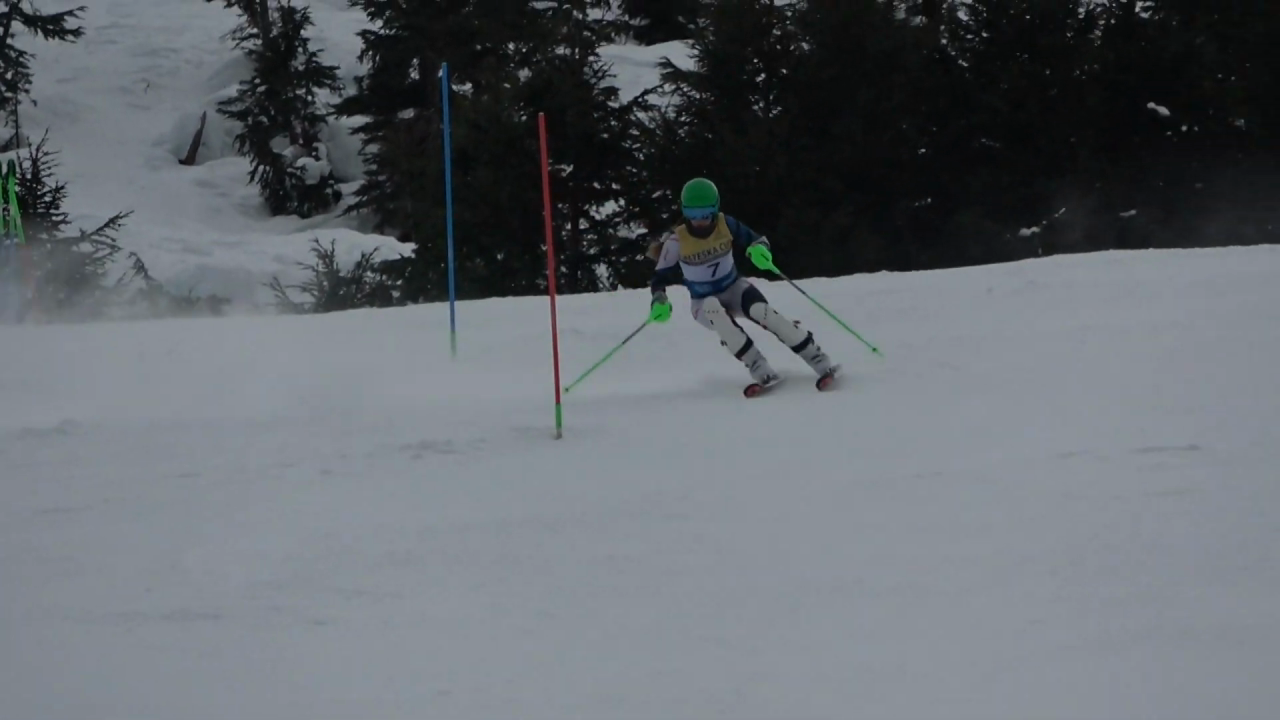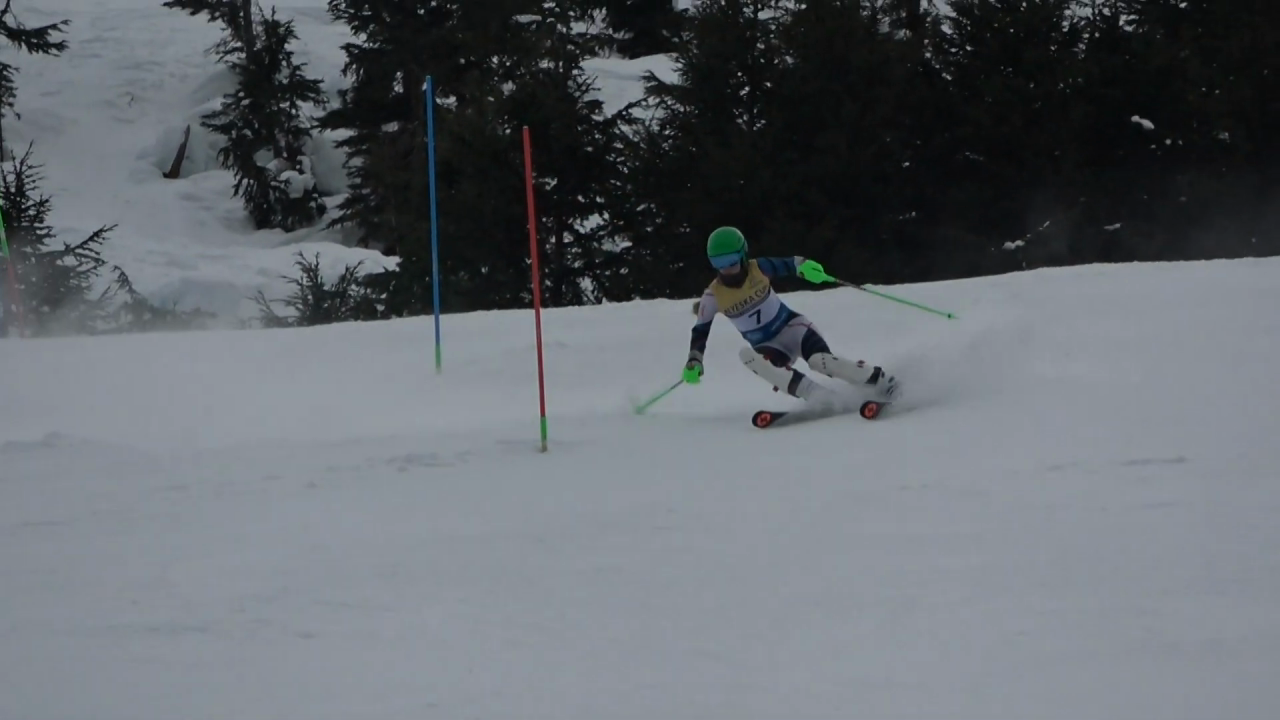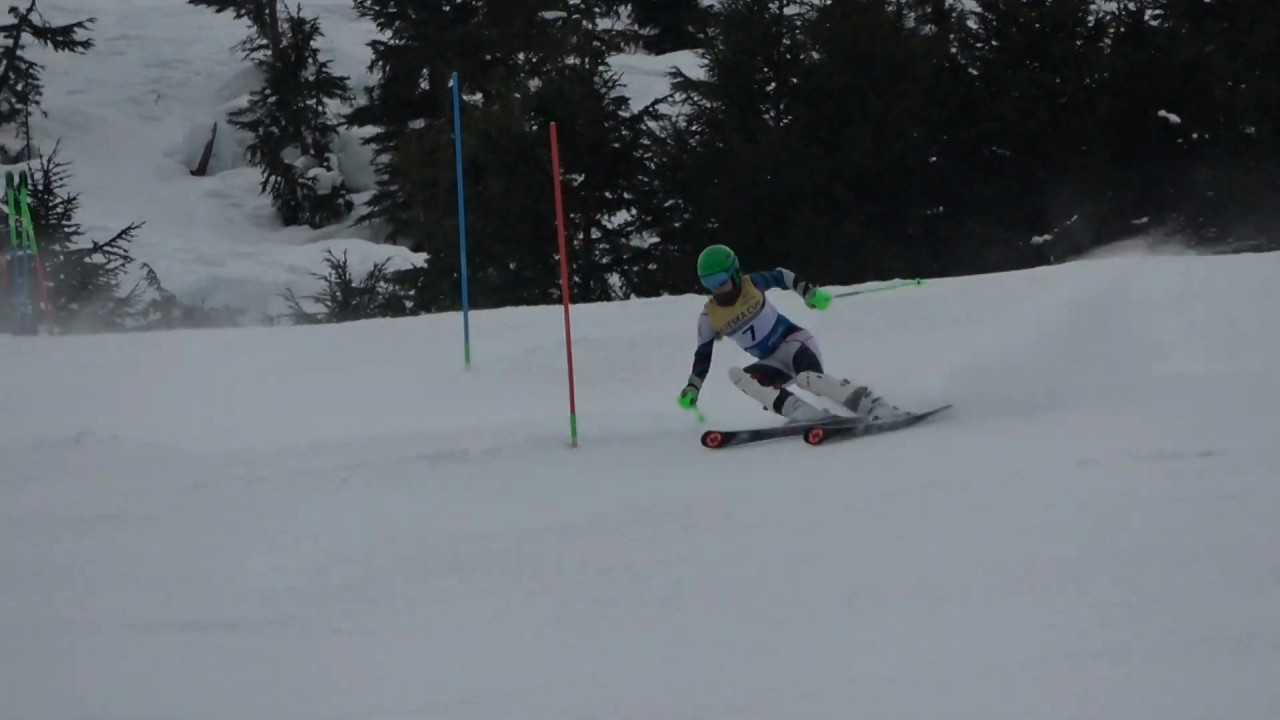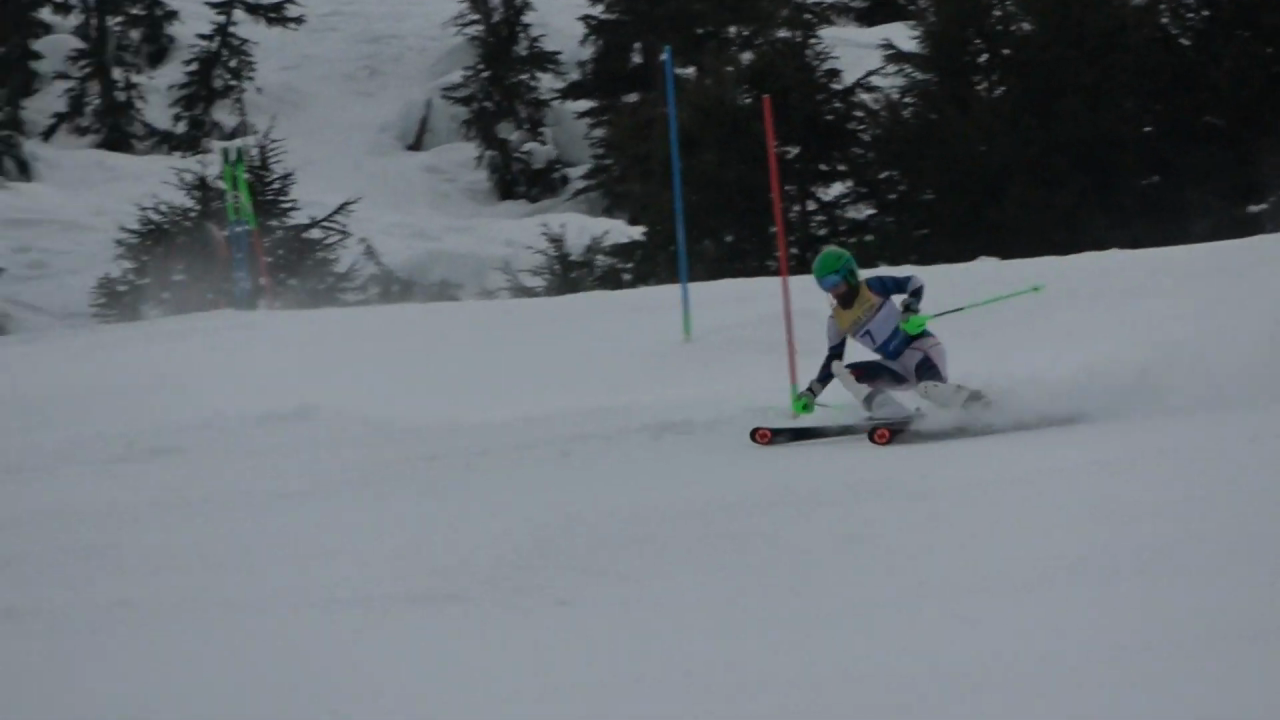
dt=0.2s
person 1, frame 1
left shoulder: (725, 224)
right shoulder: (676, 240)
left elbow: (760, 241)
right elbow: (659, 278)
left wrist: (759, 250)
right wrist: (660, 302)
left hip: (735, 288)
right hip: (705, 303)
left knee: (762, 312)
right knee: (712, 308)
left ankle: (820, 361)
right ankle: (759, 368)
person 1, frame 2
left shoulder: (758, 268)
right shoulder: (713, 296)
left elbow: (790, 263)
right elbow: (700, 332)
left wrist: (807, 266)
right wrist: (694, 363)
left hip: (793, 327)
right hip: (772, 348)
left knee: (821, 360)
right knee: (747, 356)
left ankle: (886, 386)
right ankle: (818, 394)
person 1, frame 3
left shoulder: (751, 283)
right shoulder: (710, 316)
left elbow: (781, 275)
right elbow: (703, 356)
left wrist: (810, 292)
right wrist: (692, 388)
left hip: (794, 343)
right hip: (775, 364)
left knee: (808, 379)
right knee: (736, 375)
left ankle: (877, 408)
right ankle: (803, 413)
person 1, frame 4
left shoulder: (871, 286)
right shoulder: (836, 320)
left elbow: (914, 282)
right elbow: (833, 358)
left wrist: (911, 309)
right wrist: (811, 392)
left hip: (922, 348)
right hip: (898, 365)
left knee: (928, 388)
right knee: (840, 369)
right ankle: (891, 411)
